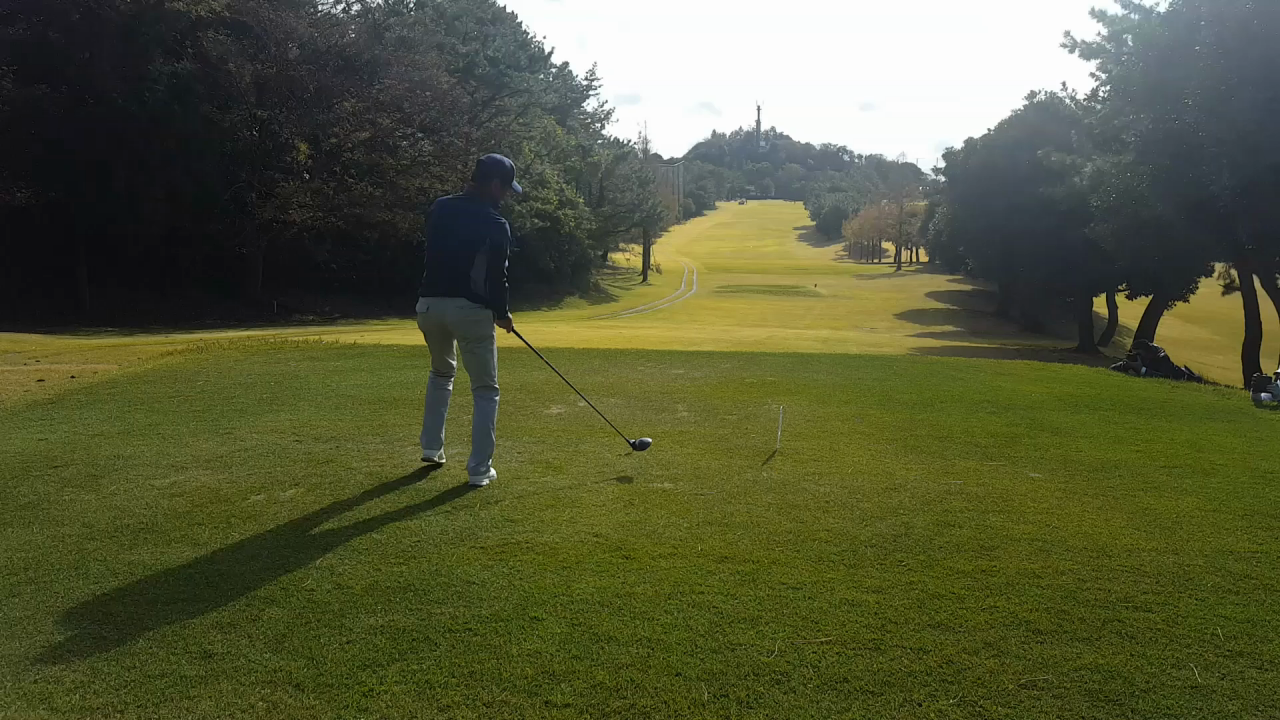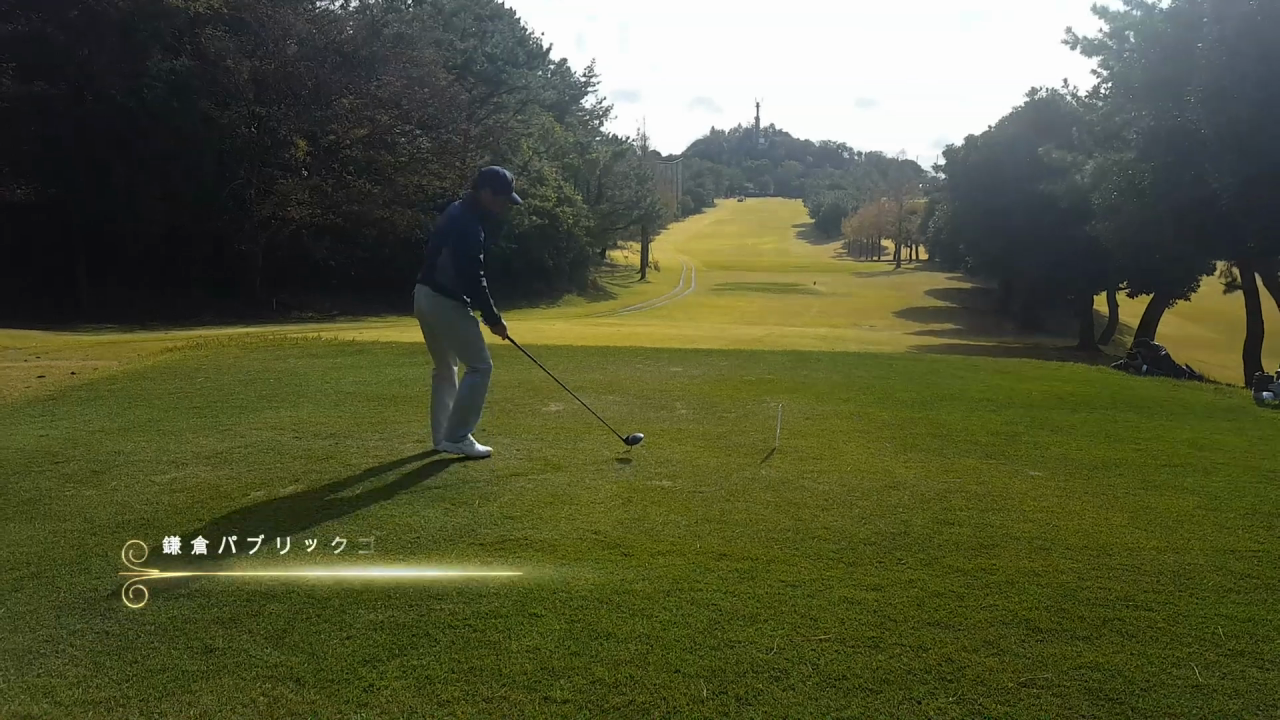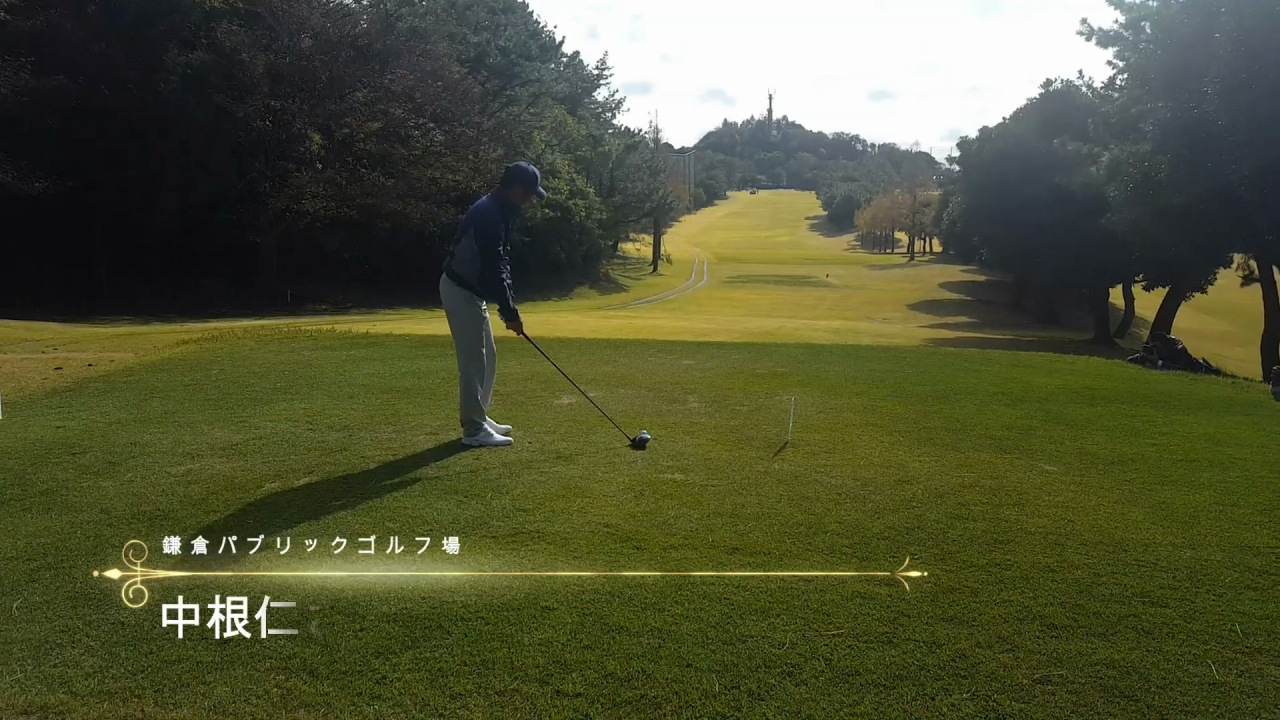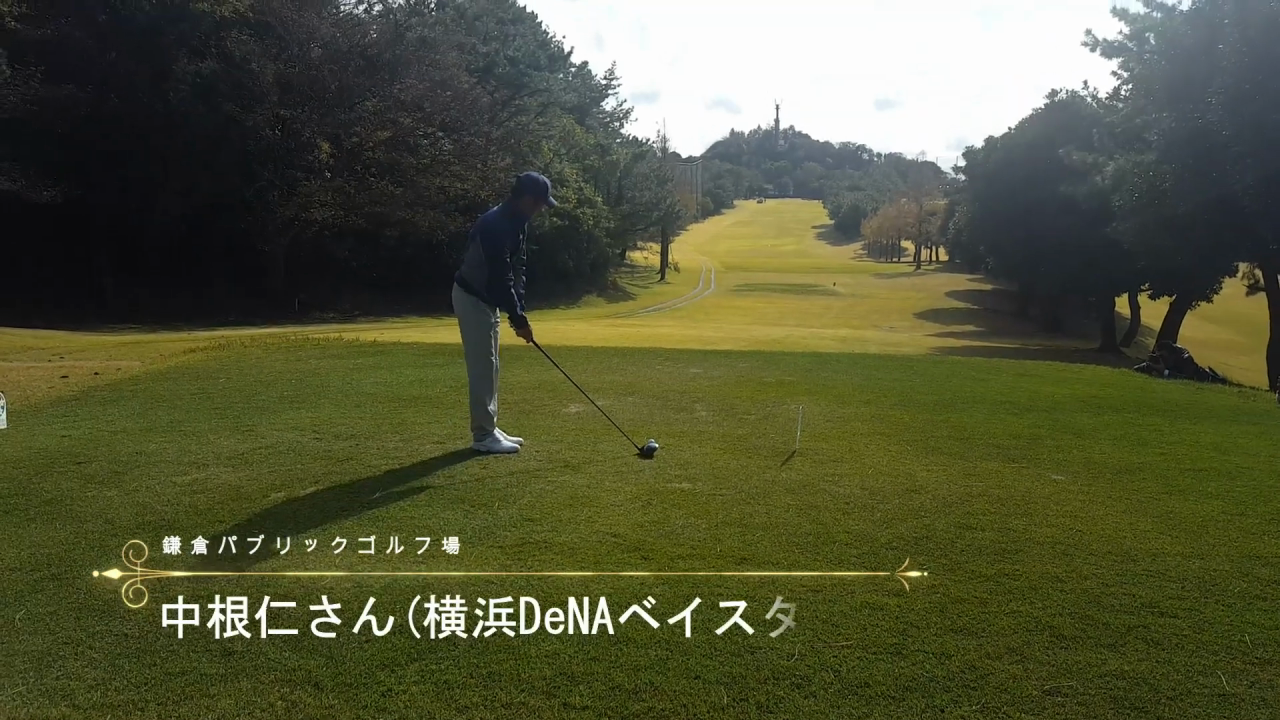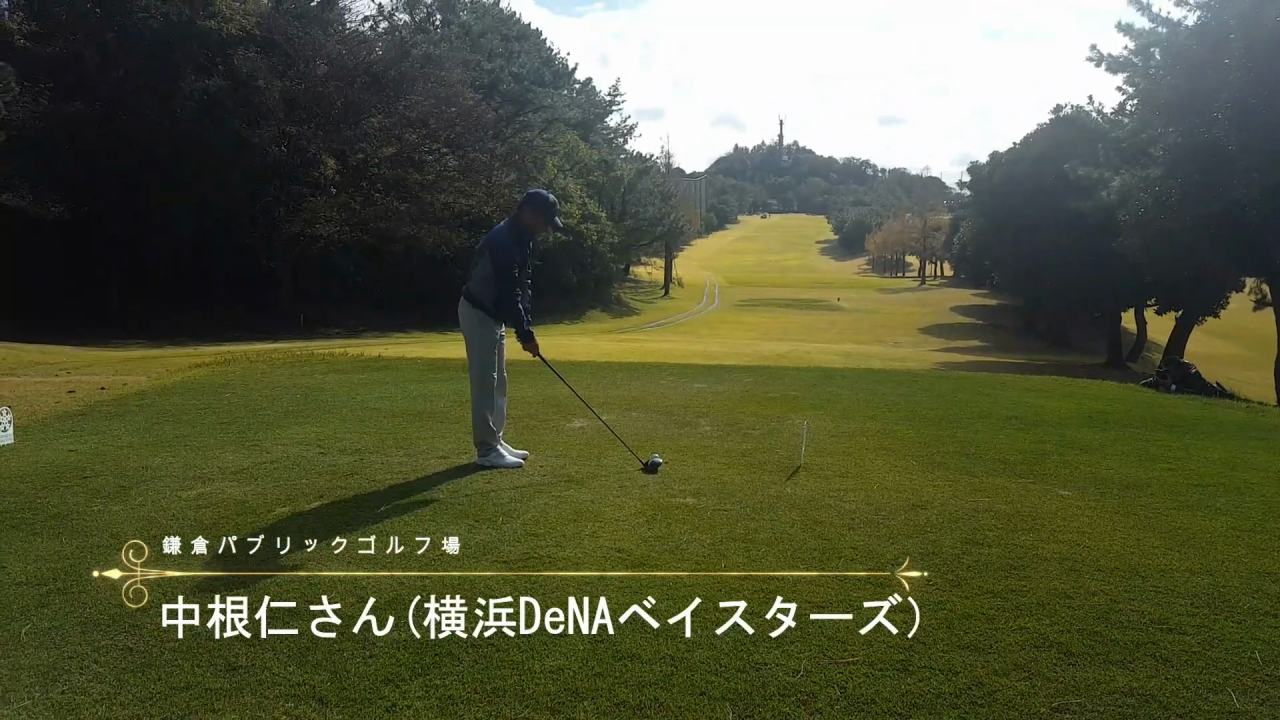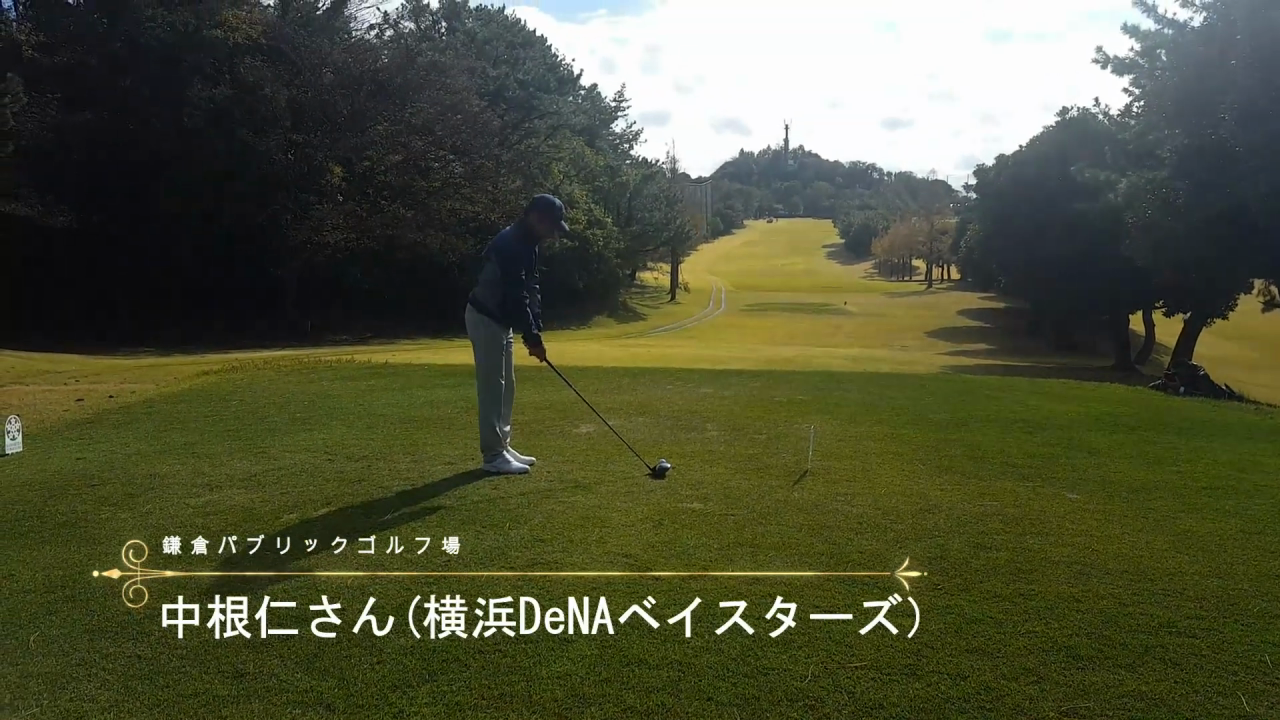
dt=0.5s
person 1, frame 1
left shoulder: (440, 207)
right shoulder: (495, 223)
left elbow: (433, 255)
right elbow: (497, 275)
right wrist: (502, 313)
left hip: (431, 303)
right hip: (470, 309)
left knee: (441, 374)
right knee: (485, 390)
left ankle: (431, 446)
right ankle: (479, 467)
person 1, frame 2
left shoulder: (459, 213)
right shoulder: (467, 225)
right elbow: (473, 277)
left wrist: (488, 313)
right wrist: (493, 318)
left hip: (426, 296)
right hip: (445, 301)
left knee: (444, 369)
right knee: (479, 367)
left ankle: (443, 436)
right ankle: (458, 435)
person 1, frame 3
left shoulder: (499, 212)
right shoulder: (488, 216)
left elbow: (499, 262)
right elbow: (493, 269)
left wrist: (509, 305)
right wrist: (509, 312)
left hip: (471, 289)
right hip: (461, 290)
left knee: (486, 356)
right knee: (473, 359)
left ankle: (479, 419)
right ankle: (473, 429)
person 1, frame 4
left shoulder: (516, 223)
right shoulder: (495, 225)
left elbow: (516, 269)
right elbow: (500, 276)
left wrist: (519, 310)
right wrist: (517, 318)
left hip: (486, 299)
right hip: (472, 297)
left knee: (490, 365)
right knee: (483, 365)
left ankle: (489, 429)
right ankle: (483, 434)
person 1, frame 5
left shoulder: (521, 239)
right shoulder: (502, 240)
left elbow: (521, 285)
right elbow: (508, 291)
left wrist: (526, 326)
right wrist: (525, 333)
left hip: (493, 313)
right hip: (478, 312)
left knee: (497, 380)
right knee: (485, 381)
left ankle: (495, 441)
right ankle: (487, 449)
person 1, frame 6
left shoulder: (527, 243)
right shoulder: (509, 244)
left elbow: (530, 289)
right elbow: (515, 296)
left wrist: (535, 331)
right wrist: (532, 337)
left hip: (500, 319)
right hip: (485, 319)
left knee: (506, 386)
right knee: (493, 386)
left ankle: (502, 446)
right ankle: (493, 455)
